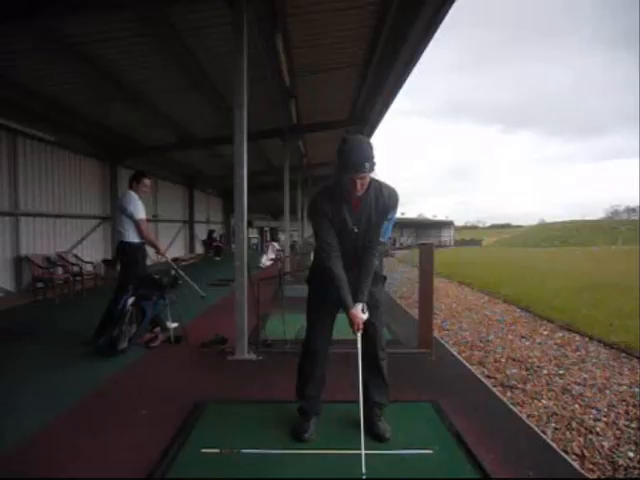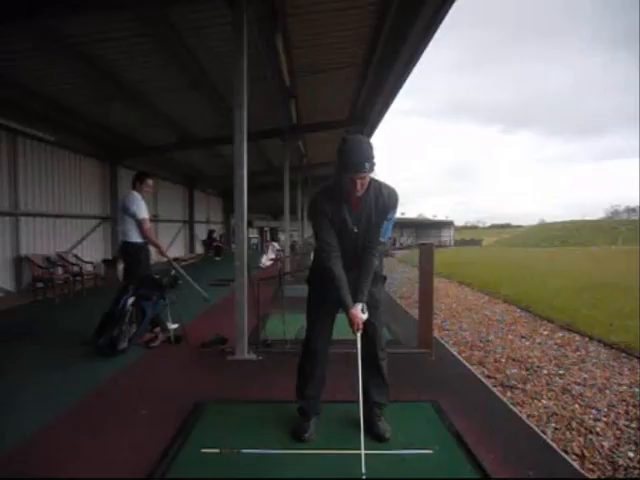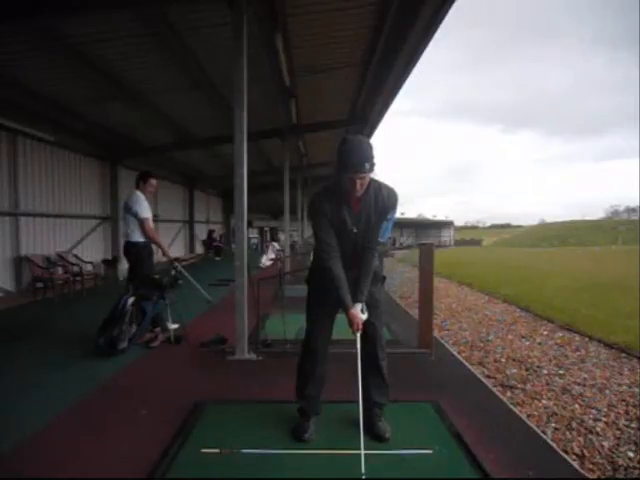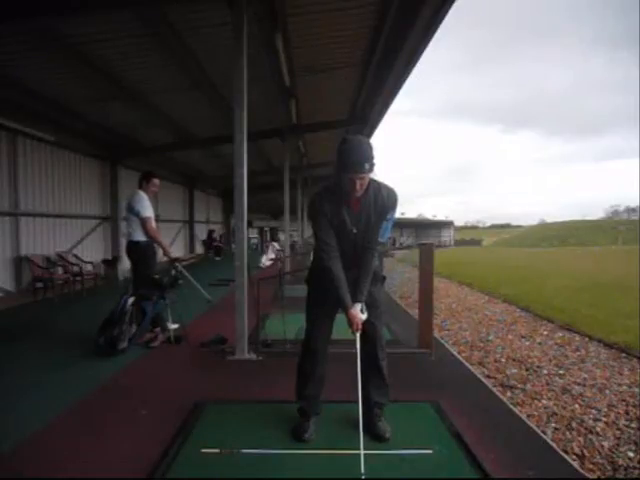
dt=0.3s
person 1, frame 1
left shoulder: (387, 197)
right shoulder: (322, 201)
left elbow: (372, 250)
right elbow: (330, 255)
left wrist: (360, 299)
right wrist: (348, 304)
left hip: (367, 275)
right hip: (327, 276)
left knee: (374, 343)
right knee: (316, 343)
left ankle: (375, 411)
right ankle: (308, 412)
person 1, frame 2
left shoulder: (386, 197)
right shoulder: (322, 201)
left elbow: (371, 250)
right elbow: (330, 255)
left wrist: (360, 299)
right wrist: (348, 305)
left hip: (367, 276)
right hip: (328, 276)
left knee: (374, 343)
right knee: (316, 343)
left ankle: (375, 411)
right ankle: (308, 412)
person 1, frame 3
left shoulder: (386, 197)
right shoulder: (322, 201)
left elbow: (371, 250)
right elbow: (329, 255)
left wrist: (359, 299)
right wrist: (347, 304)
left hip: (367, 275)
right hip: (327, 276)
left knee: (374, 342)
right knee: (315, 343)
left ankle: (375, 411)
right ankle: (308, 412)
person 1, frame 4
left shoulder: (386, 197)
right shoulder: (322, 201)
left elbow: (370, 250)
right elbow: (329, 255)
left wrist: (359, 299)
right wrist: (347, 305)
left hip: (366, 275)
right hip: (327, 276)
left knee: (374, 342)
right knee: (315, 342)
left ankle: (374, 411)
right ankle: (308, 412)
person 2, frame 1
left shoulder: (124, 199)
right shoulder: (134, 200)
right elbow: (143, 230)
right wrist: (158, 246)
left hip: (126, 246)
right hip: (133, 248)
left knee: (134, 287)
right knee: (125, 290)
person 2, frame 2
left shoulder: (127, 199)
right shoulder: (137, 200)
right elbow: (145, 230)
right wrist: (160, 247)
left hip: (129, 246)
right hip: (137, 248)
left knee: (137, 287)
right knee: (137, 288)
person 2, frame 3
left shoulder: (131, 199)
right shoulder: (139, 200)
right elbow: (147, 230)
right wrist: (163, 247)
left hip: (133, 245)
right hip: (140, 247)
left knee: (136, 286)
right knee: (142, 287)
person 2, frame 4
left shoulder: (134, 199)
right shoulder: (142, 199)
right elbow: (149, 229)
left wrist: (159, 245)
right wrist: (164, 247)
left hip: (136, 245)
right hip: (142, 246)
left knee: (143, 286)
right knee: (146, 287)
right ankle: (157, 327)
